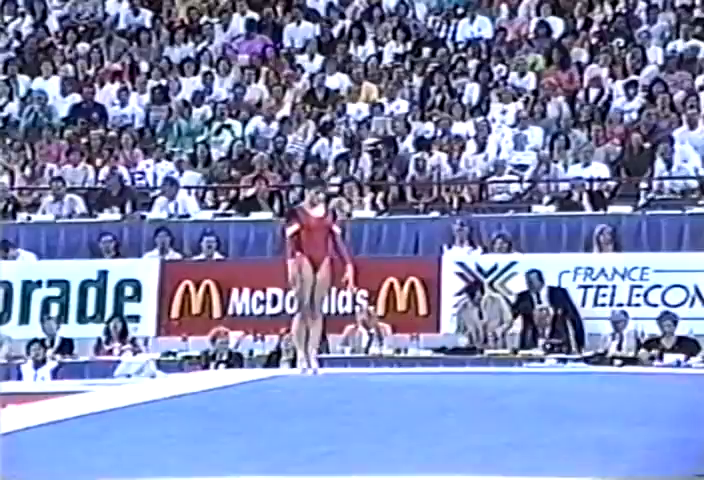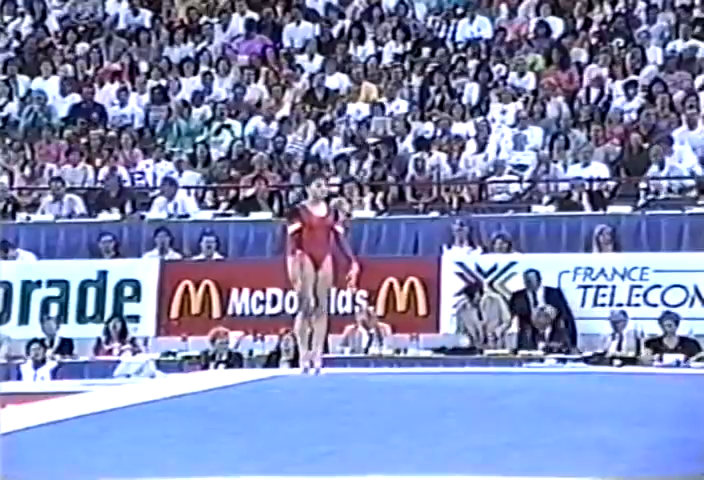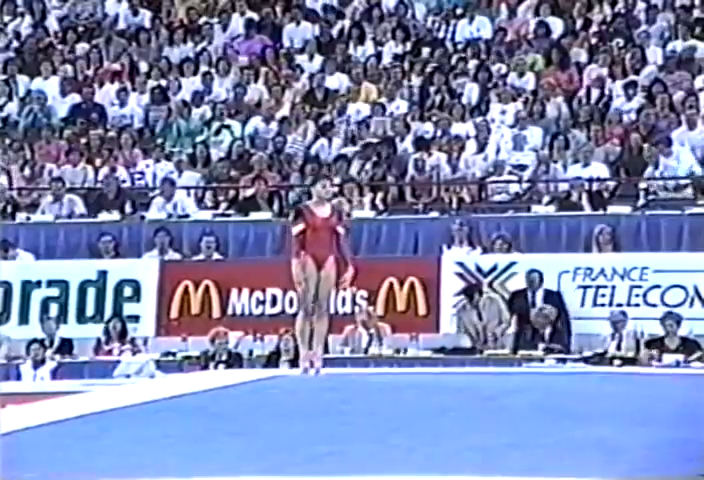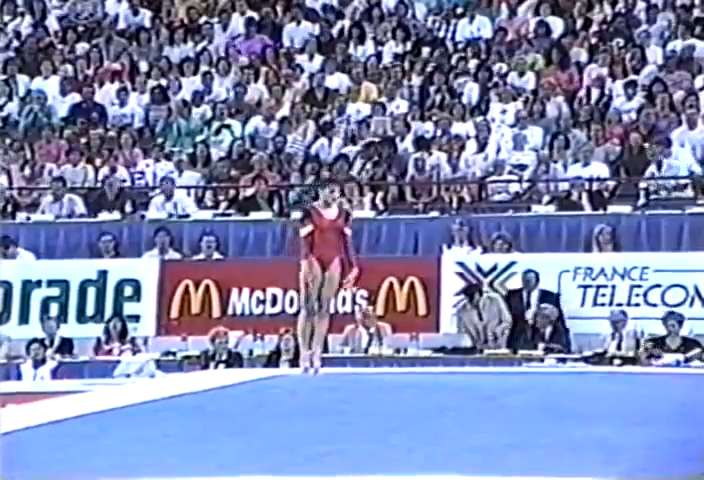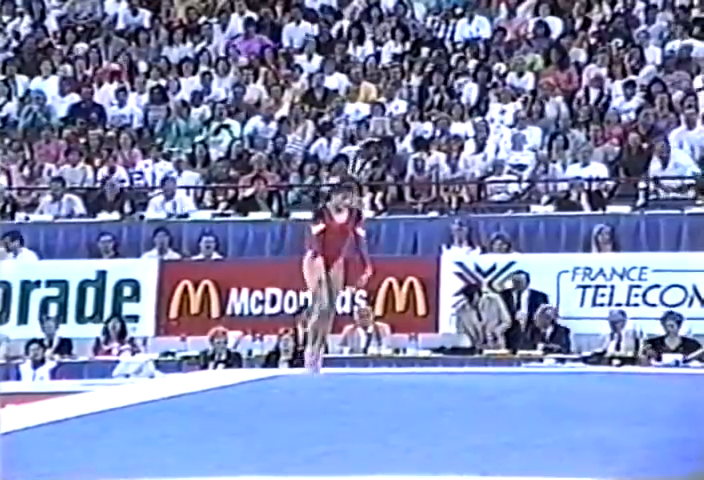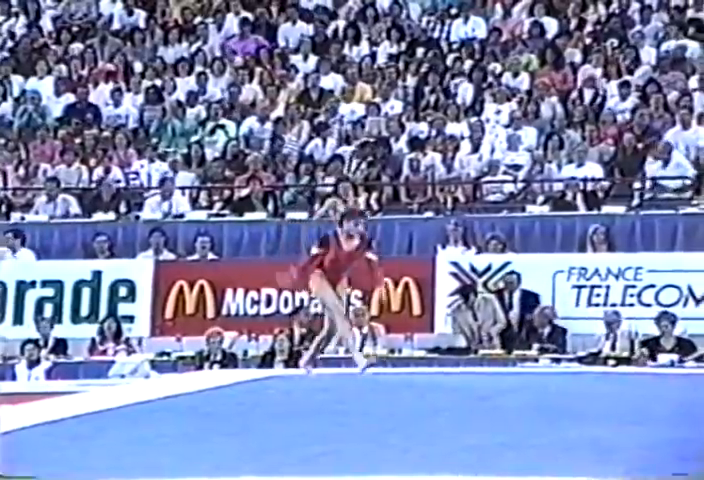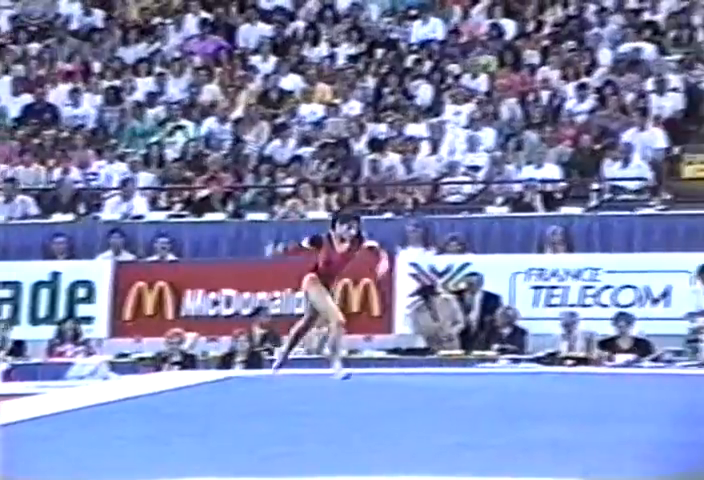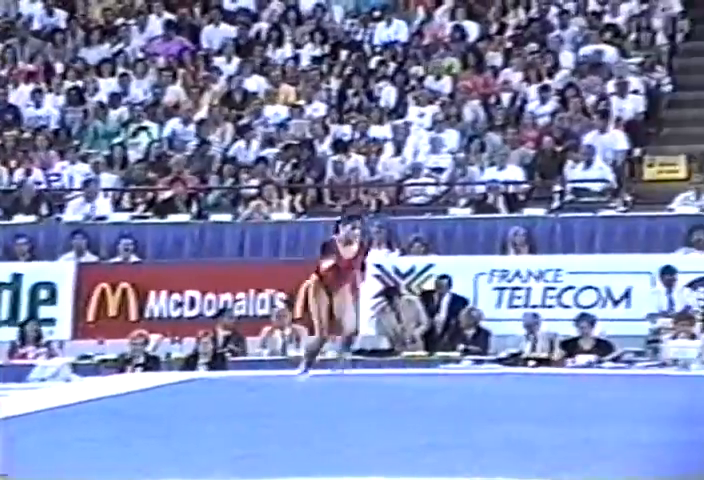
dt=0.2s
person 1, frame 1
left shoulder: (329, 214)
right shoulder: (296, 213)
left elbow: (338, 241)
right elbow: (291, 242)
left wrist: (349, 266)
right wrist: (292, 267)
left hip: (323, 263)
right hip: (304, 262)
left knee: (317, 310)
right knee: (303, 310)
left ankle: (312, 356)
right ankle: (302, 357)
person 1, frame 2
left shoulder: (331, 212)
right shoulder: (299, 211)
left elbow: (340, 239)
right elbow: (292, 240)
left wrist: (353, 263)
right wrist: (292, 264)
left hip: (325, 261)
right hip: (305, 260)
left knee: (321, 309)
right knee: (306, 308)
left ankle: (317, 355)
right ankle: (304, 356)
person 1, frame 3
left shoulder: (336, 213)
right shoulder: (302, 211)
left elbow: (341, 241)
right elbow: (297, 241)
left wrist: (349, 266)
right wrist: (296, 266)
left hip: (329, 262)
right hip: (308, 261)
left knee: (323, 309)
right knee: (307, 309)
left ankle: (317, 356)
right ankle: (304, 356)
person 1, frame 4
left shoulder: (343, 213)
right shoulder: (310, 212)
left elbow: (347, 242)
right elbow: (305, 242)
left wrist: (353, 267)
right wrist: (306, 268)
left hip: (333, 263)
right hip: (313, 262)
left knee: (324, 310)
right knee: (309, 309)
left ankle: (316, 356)
right ankle: (304, 356)
person 1, frame 5
left shoulder: (355, 214)
right shoulder: (322, 213)
left elbow: (360, 242)
right elbow: (316, 240)
left wrist: (367, 268)
right wrist: (316, 267)
left hip: (336, 262)
right hip: (316, 260)
left knee: (330, 310)
right knee: (322, 307)
left ankle: (317, 355)
right ankle: (311, 351)
person 1, frame 6
left shoulder: (365, 242)
right shoulder: (330, 239)
left elbow: (373, 265)
right elbow: (313, 258)
left wrist: (379, 285)
right wrist: (295, 274)
left hip: (338, 281)
right hip: (320, 278)
left knee: (331, 327)
right knee: (340, 314)
left ankle: (307, 360)
right ankle: (358, 358)
person 1, frame 7
left shoulder: (358, 239)
right shoulder: (322, 240)
left elbow: (375, 247)
right elbow: (301, 247)
left wrist: (383, 259)
left hip: (328, 284)
right hip: (314, 282)
left knee: (308, 322)
right knee: (338, 321)
left ankle: (283, 355)
right ankle: (336, 365)
person 1, frame 8
left shoulder: (362, 247)
right shoulder: (329, 246)
right elbow: (327, 270)
left wrist: (355, 292)
left hip: (341, 288)
right hip: (321, 287)
left knee: (351, 330)
right knee: (323, 335)
right ankle: (305, 366)
